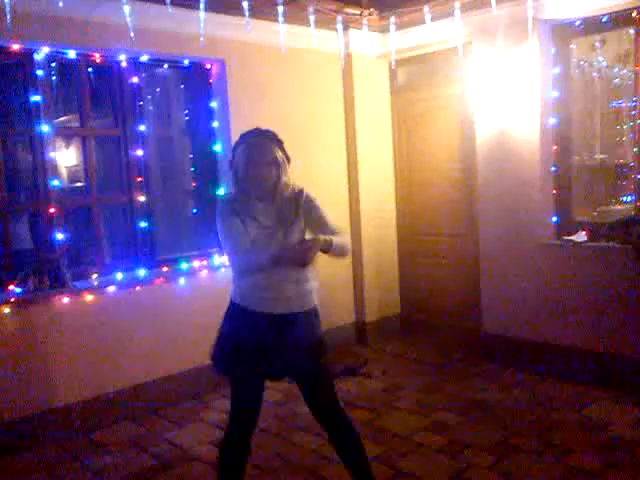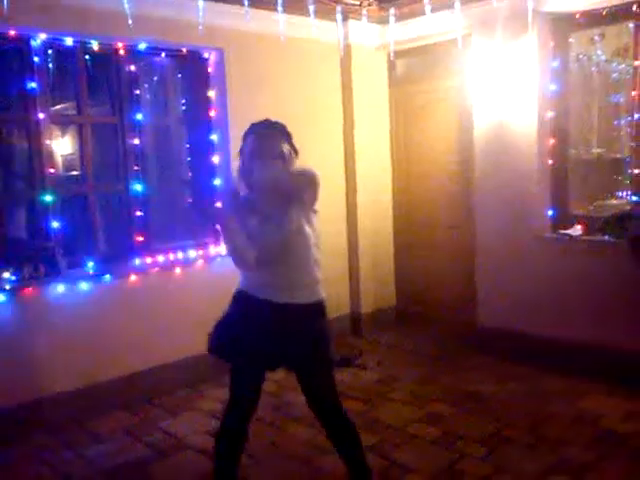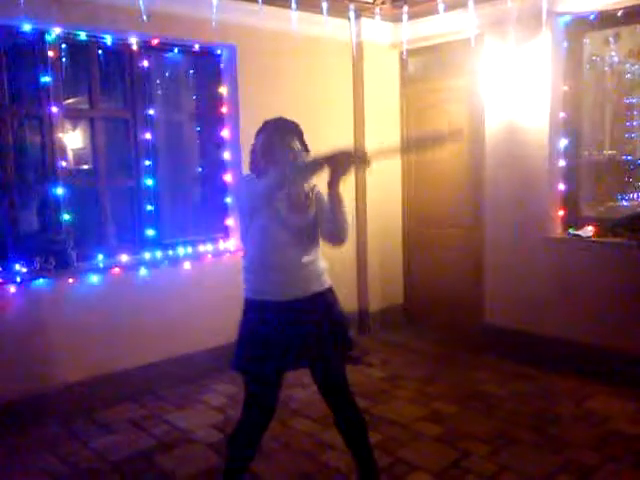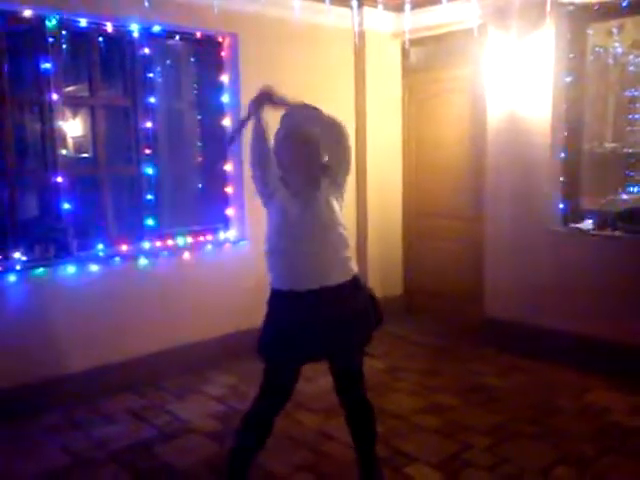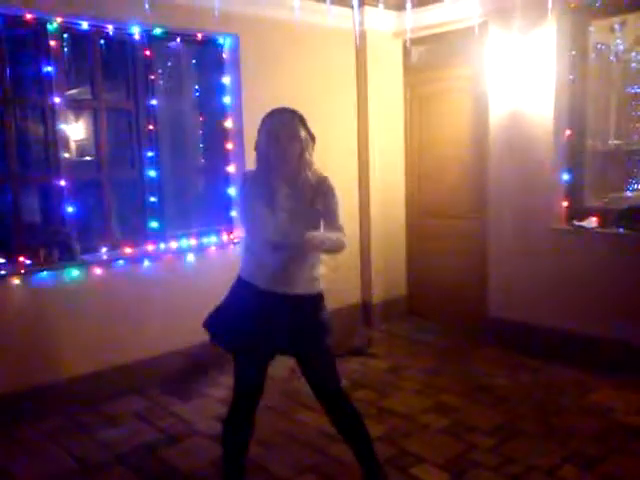
dt=0.7s
person 1, frame 1
left shoulder: (299, 201)
right shoulder: (230, 209)
left elbow: (343, 244)
right elbow: (239, 262)
left wrist: (321, 241)
right wrist: (280, 255)
left hip: (298, 319)
right hip: (249, 321)
left knee: (328, 409)
right knee: (243, 417)
person 1, frame 2
left shoulder: (301, 195)
right shoulder: (239, 204)
left elbow: (305, 177)
right elbow: (244, 260)
left wrist: (262, 178)
left hip: (303, 312)
right hip: (252, 311)
left knee: (326, 404)
right knee: (239, 408)
person 1, frame 3
left shoulder: (312, 196)
right shoulder: (248, 192)
left elbow: (337, 237)
right elbow: (272, 182)
left wrist: (335, 182)
right wrist: (325, 160)
left hip: (314, 306)
right hip: (266, 313)
left knee: (341, 400)
right knee: (257, 412)
person 1, frame 4
left shoulder: (330, 182)
right shoulder: (271, 183)
left elbow: (337, 135)
right elbow: (261, 157)
left wrist: (286, 103)
right wrist: (259, 115)
left hip: (341, 297)
right hip: (290, 302)
left knee: (352, 392)
right knee: (271, 397)
person 1, frame 5
left shoulder: (321, 186)
right shoulder: (251, 185)
left elbow: (337, 238)
right elbow: (262, 241)
left wrist: (310, 240)
right wrist: (282, 252)
left hip: (304, 303)
right hip: (256, 299)
left knee: (331, 392)
right knee: (246, 397)
